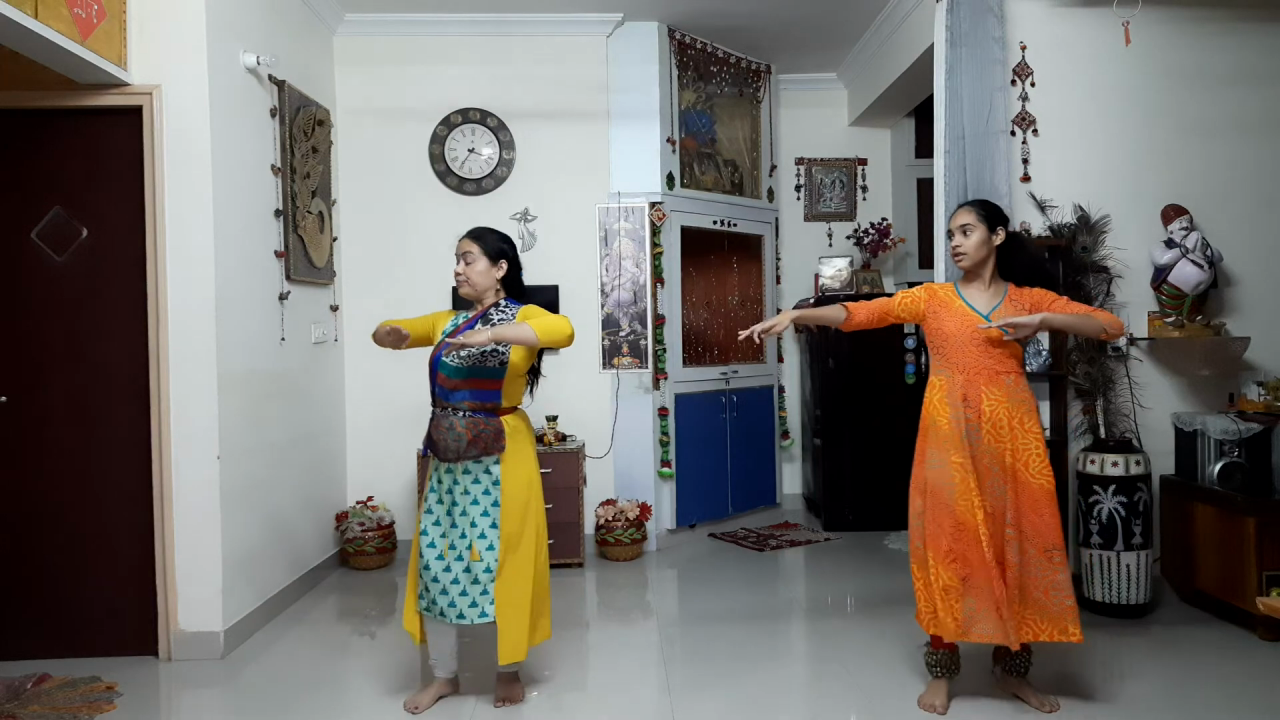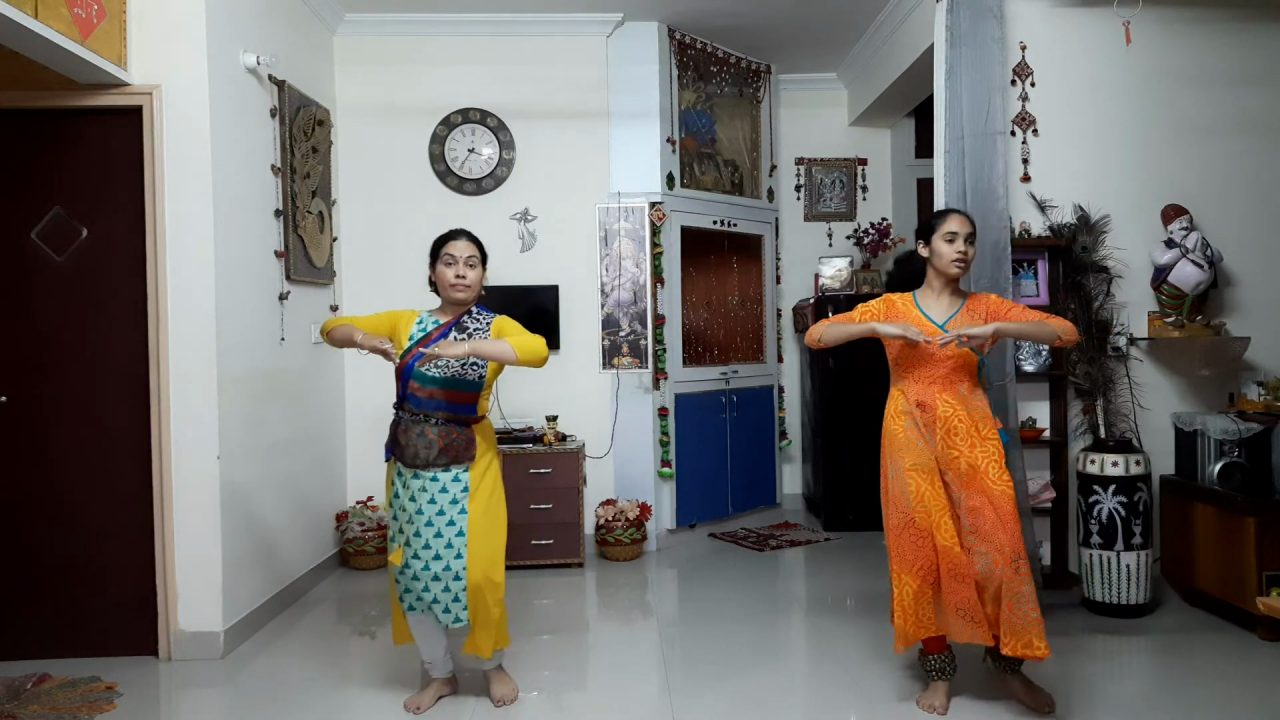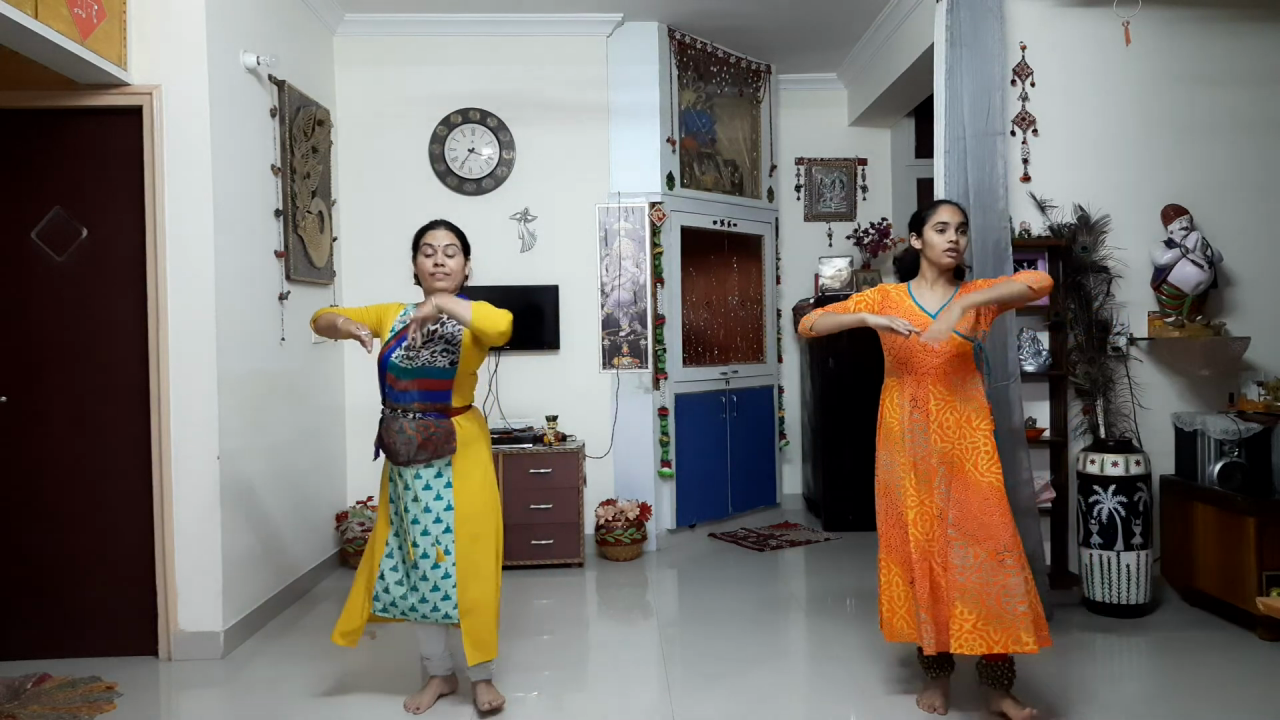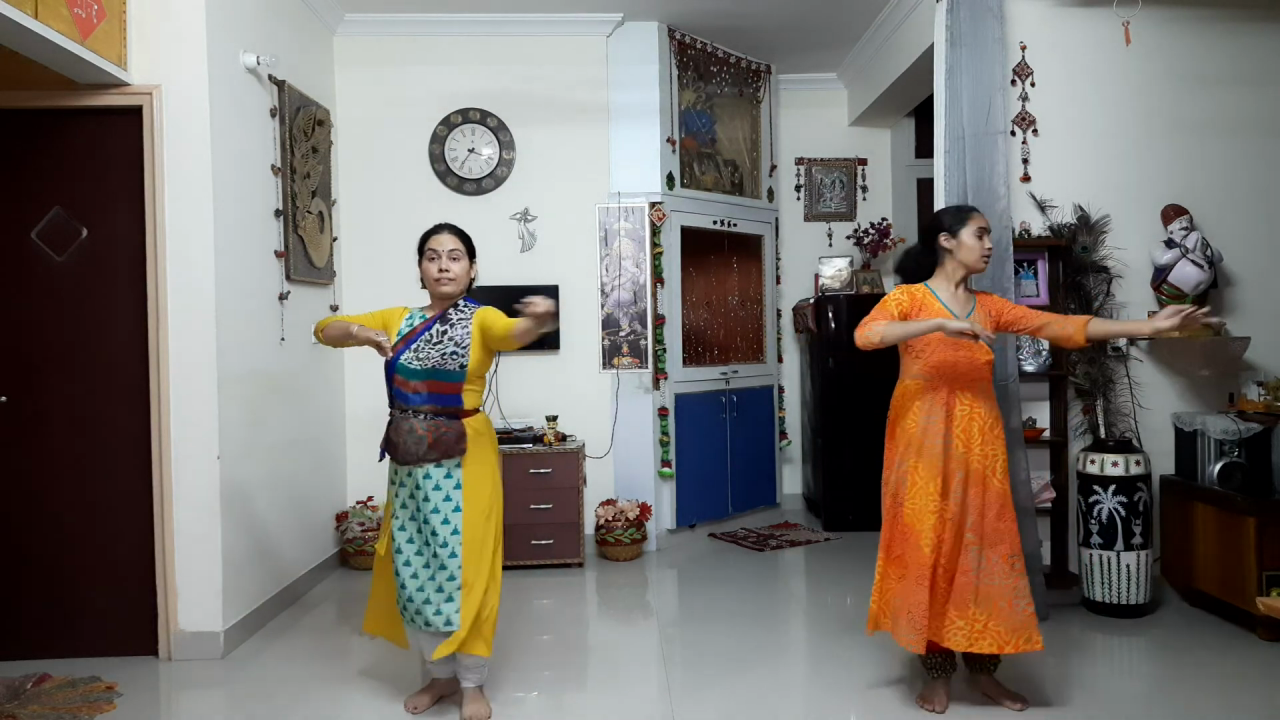
dt=0.5s
person 1, frame 1
left shoulder: (1029, 298)
right shoulder: (930, 297)
left elbow: (1111, 326)
right elbow: (859, 313)
left wrist: (1044, 319)
right wrist: (797, 314)
left hip: (1012, 434)
right hip: (949, 433)
left knee: (1023, 541)
right knee: (950, 544)
left ankle: (1012, 669)
right ankle: (941, 670)
person 1, frame 2
left shoulder: (987, 308)
right shoulder: (889, 307)
left elbow: (1067, 333)
right elbow: (815, 336)
left wrist: (995, 329)
right wrist: (877, 328)
left hip: (971, 442)
right hip: (911, 443)
left knee: (995, 548)
right knee: (923, 553)
left ankle: (1007, 662)
right ankle: (938, 673)
person 1, frame 3
left shoulder: (977, 295)
right shoulder: (885, 297)
left elbow: (1040, 284)
right elbow: (809, 325)
left wrist: (966, 300)
right wrist: (868, 319)
left hip: (966, 434)
right hip: (907, 438)
left knee: (983, 542)
right knee: (918, 545)
right ankle: (937, 671)
person 1, frame 4
left shoulder: (992, 307)
right shoulder: (909, 296)
left elbow: (1067, 328)
right elbow: (865, 335)
left wrist: (1149, 325)
right wrist: (943, 325)
left hip: (979, 437)
right hip: (923, 439)
left knee: (985, 544)
right knee: (925, 545)
left ankle: (982, 670)
right ankle: (936, 670)
person 2, frame 1
left shoulder: (522, 316)
right shoulder: (446, 323)
left elbow: (563, 330)
right elbow: (386, 332)
left wrist: (490, 333)
right wrist: (391, 333)
left hip: (501, 458)
right hip: (446, 460)
left knee: (502, 562)
right knee: (437, 563)
left ankle: (507, 670)
right ankle: (442, 675)
person 2, frame 2
left shoulder: (494, 326)
right shoulder: (404, 323)
left elbow: (538, 350)
right elbow: (331, 328)
left wrist: (469, 346)
right wrist: (363, 338)
left hip: (467, 467)
right hip: (411, 466)
left knee: (473, 568)
right knee: (413, 568)
left ankle: (493, 665)
right ankle: (439, 675)
person 2, frame 3
left shoulder: (473, 313)
right shoulder: (394, 314)
left elbow: (504, 326)
right elbow: (320, 319)
left wrist: (444, 303)
right wrist: (346, 324)
left hip: (457, 458)
right hip: (405, 463)
left knee: (466, 564)
right knee: (412, 565)
left ankle: (481, 675)
right ankle: (440, 673)
person 2, frame 4
left shoulder: (480, 320)
right shoulder: (400, 319)
left elbow: (512, 332)
right elbow: (325, 330)
left wrist: (539, 321)
right wrist: (358, 332)
left hip: (463, 462)
right hip: (409, 465)
left knee: (463, 567)
right knee: (411, 568)
right ankle: (442, 674)
